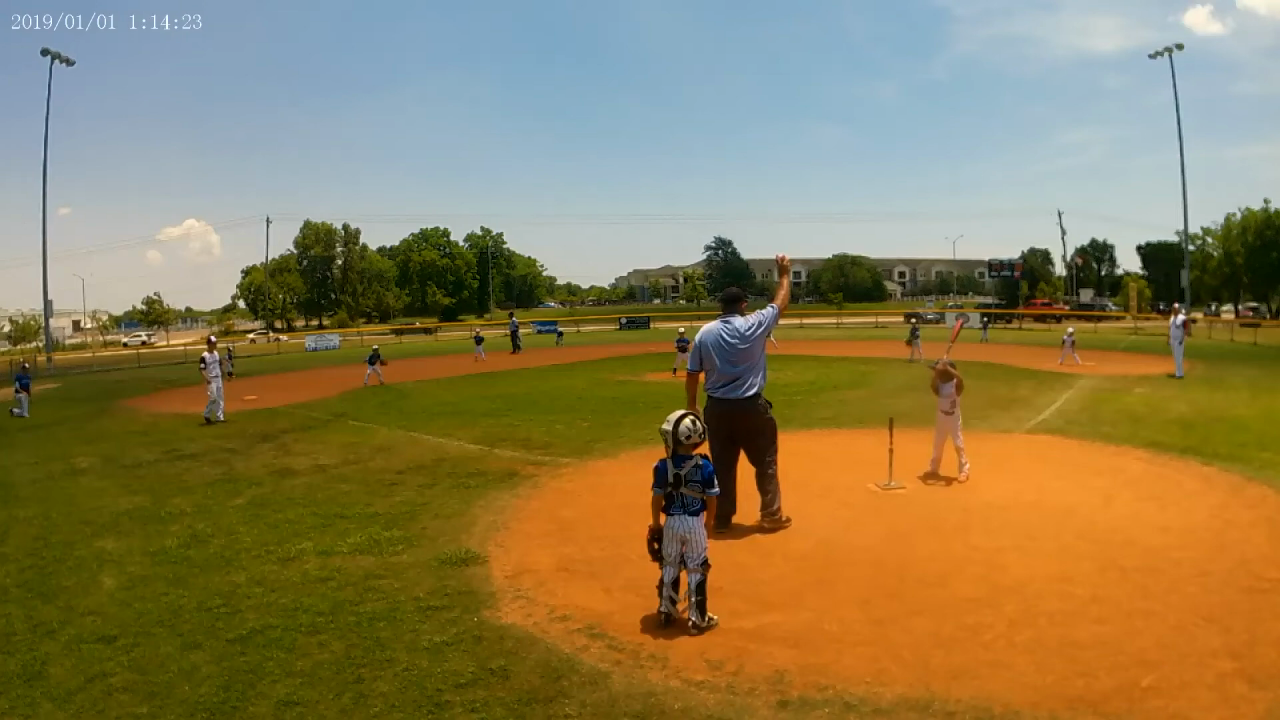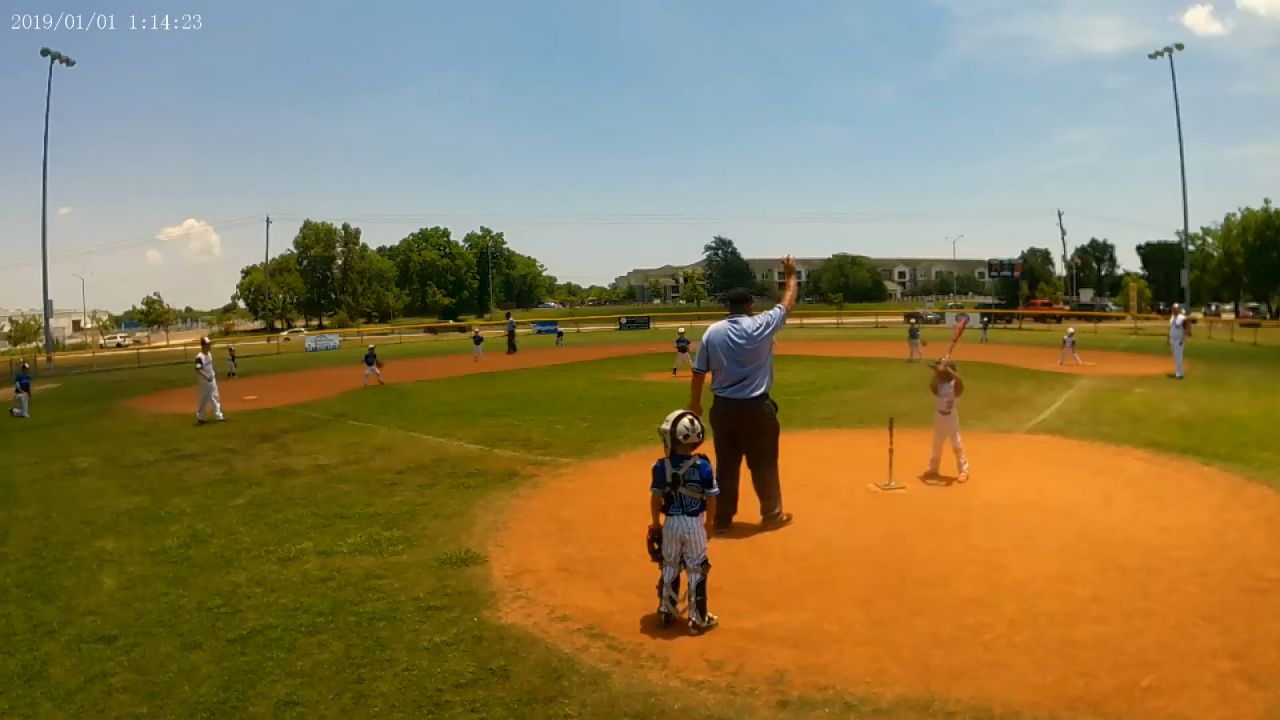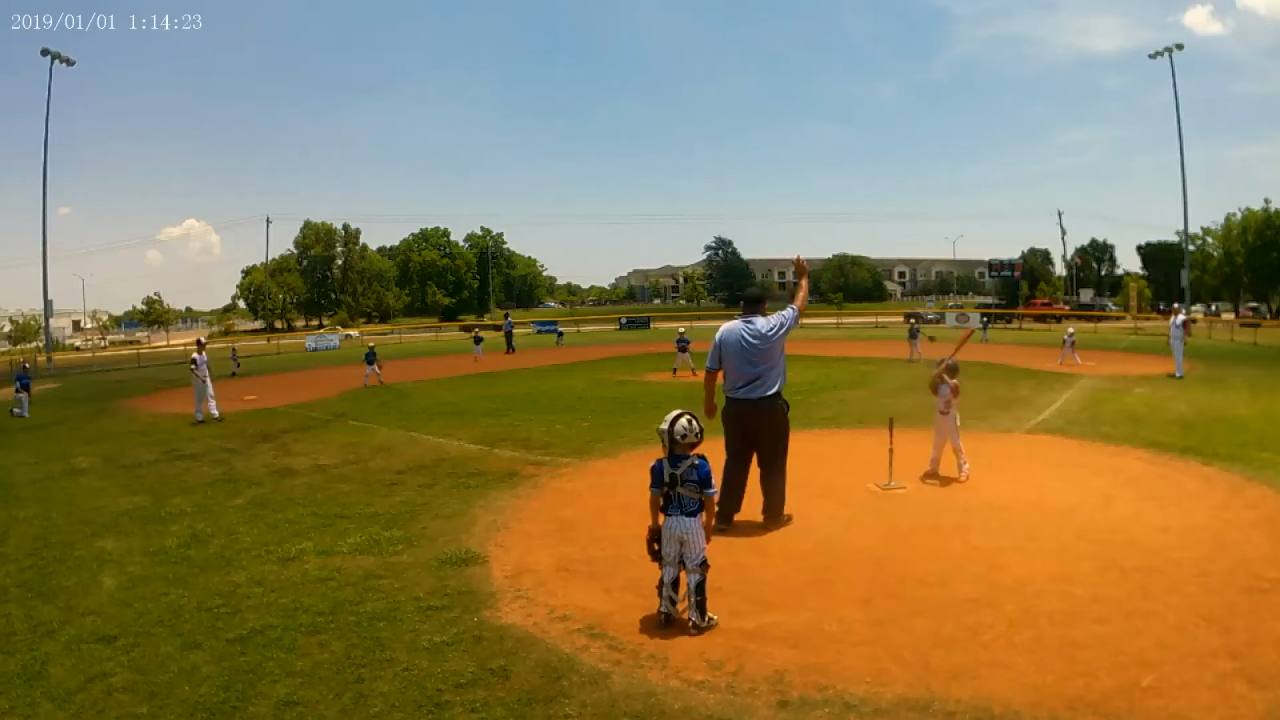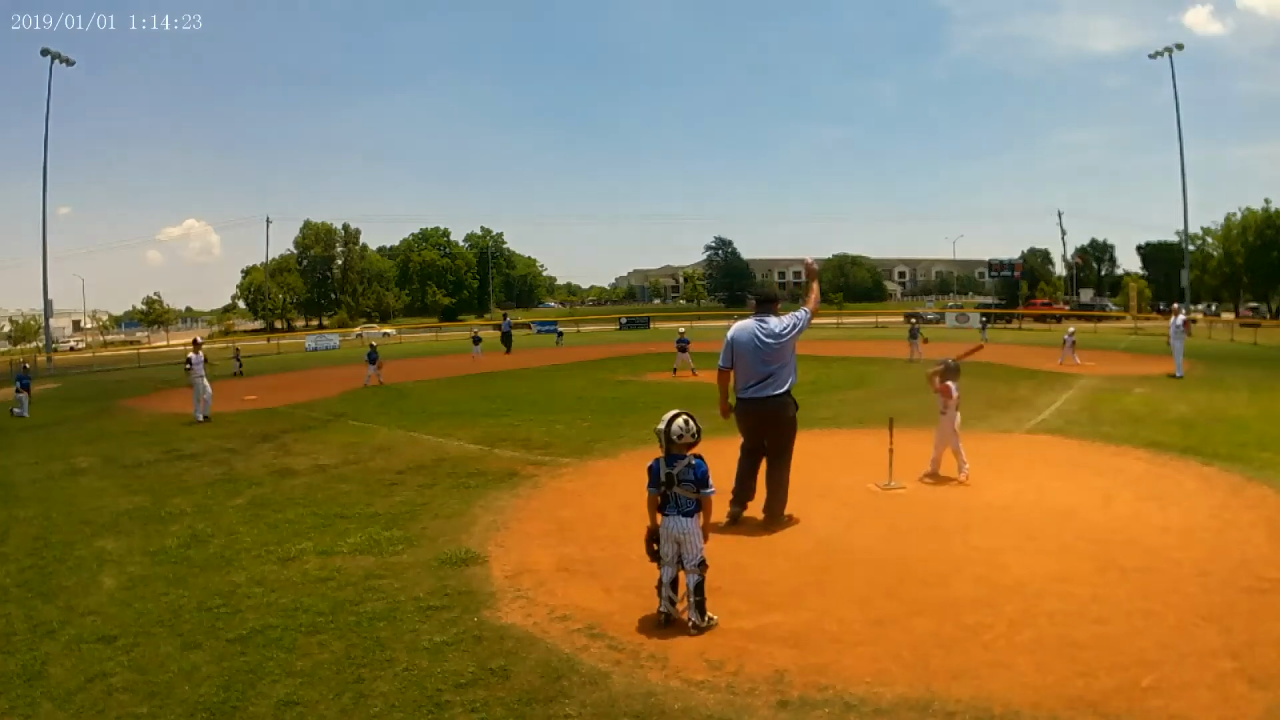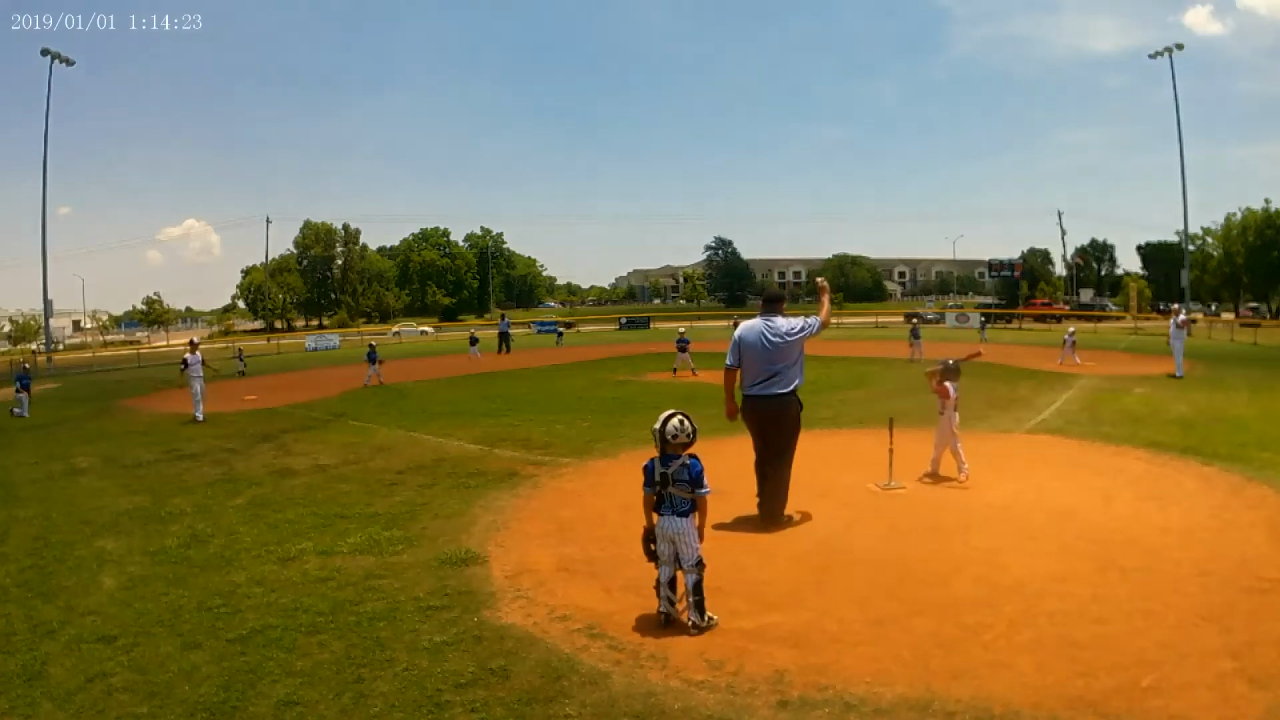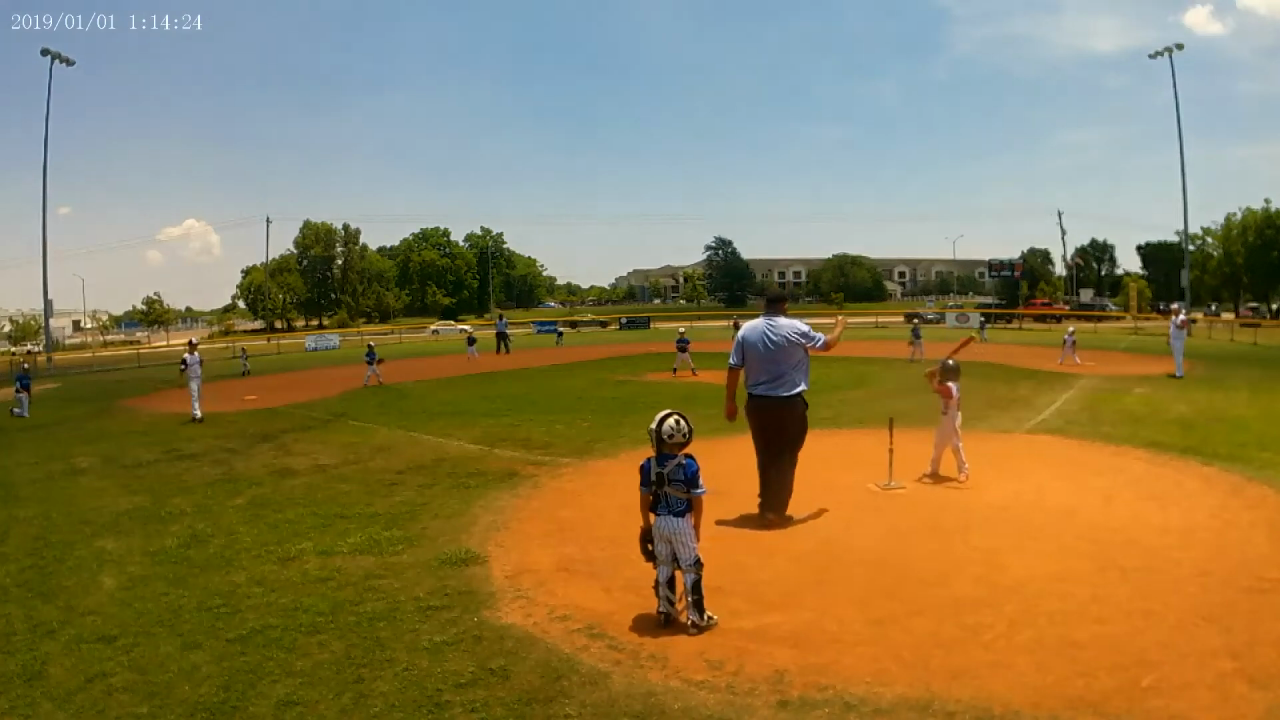
dt=0.2s
person 1, frame 1
left shoulder: (705, 332)
right shoulder: (753, 325)
left elbow: (692, 373)
right elbow: (781, 303)
left wrist: (691, 405)
right wrist: (784, 273)
left hip: (717, 408)
right hip: (750, 406)
left knee: (722, 465)
right knee: (765, 461)
left ankle: (722, 519)
right ankle: (771, 515)
person 1, frame 2
left shoulder: (713, 332)
right shoulder: (761, 326)
left elbow: (699, 372)
right elbow: (788, 303)
left wrist: (695, 403)
right wrist: (791, 274)
left hip: (723, 407)
right hip: (756, 407)
left knee: (725, 465)
right knee: (764, 464)
left ankle: (722, 518)
right ankle: (772, 515)
person 1, frame 3
left shoulder: (725, 331)
right shoulder: (774, 326)
left elbow: (711, 371)
right elbow: (800, 304)
left wrist: (709, 401)
right wrist: (802, 275)
left hip: (735, 407)
right hip: (769, 406)
left knee: (735, 462)
right knee: (773, 463)
left ankle: (724, 516)
right ankle: (773, 516)
person 1, frame 4
left shoulder: (737, 330)
right shoulder: (786, 326)
left elbow: (723, 370)
right elbow: (812, 307)
left wrist: (724, 400)
right wrist: (813, 278)
left hip: (746, 405)
right hip: (778, 405)
left knee: (750, 453)
right knee: (778, 461)
left ankle: (737, 505)
right ankle: (774, 515)
person 1, frame 5
left shoulder: (744, 329)
right shoulder: (792, 327)
left elbow: (731, 369)
right elbow: (823, 320)
left wrist: (730, 401)
right wrist: (824, 293)
left hip: (752, 404)
right hip: (783, 404)
left knee: (763, 455)
right knee: (780, 460)
left ankle: (765, 506)
right ankle: (773, 515)
person 1, frame 6
left shoulder: (747, 329)
right shoulder: (795, 328)
left elbow: (734, 369)
right elbow: (827, 343)
left wrist: (730, 401)
right wrist: (840, 326)
left hip: (757, 403)
right hip: (789, 404)
left knee: (765, 457)
right knee: (785, 458)
left ankle: (767, 506)
right ankle: (774, 511)
person 2, frame 1
left shoulder: (663, 466)
right shoulder: (705, 466)
left elbow: (657, 499)
right elbow: (712, 500)
left wrist: (655, 524)
right wrist: (706, 524)
left hip: (672, 523)
right hip: (695, 523)
left knee: (669, 567)
right knee: (697, 570)
left ankle: (666, 612)
right ankle: (698, 619)
person 2, frame 2
left shoulder: (661, 467)
right shoulder: (703, 466)
left elbow: (656, 499)
right elbow: (711, 500)
left wrist: (655, 524)
right wrist: (707, 524)
left hip: (671, 523)
right hip: (695, 523)
left knee: (669, 567)
right knee: (697, 570)
left ankle: (666, 612)
right ankle: (698, 619)
person 2, frame 3
left shoulder: (660, 467)
right shoulder: (701, 466)
left elbow: (654, 499)
right elbow: (709, 500)
left wrist: (654, 524)
right wrist: (708, 525)
left hip: (670, 523)
right hip: (693, 524)
left knee: (669, 568)
right knee: (696, 570)
left ankle: (666, 612)
right ankle: (698, 619)
person 2, frame 4
left shoulder: (657, 466)
right shoulder: (698, 466)
left elbow: (652, 499)
right elbow: (706, 500)
left wrist: (653, 524)
right wrist: (706, 526)
left hip: (667, 523)
right hip: (690, 524)
left knee: (667, 568)
right knee: (694, 571)
left ankle: (666, 612)
right ankle: (698, 619)
person 2, frame 5
left shoulder: (652, 466)
right shoulder: (694, 466)
left elbow: (648, 499)
right elbow: (702, 500)
left wrist: (649, 524)
right wrist: (701, 526)
left hip: (663, 523)
right hip: (685, 523)
left knee: (665, 568)
right knee: (693, 570)
left ankle: (666, 612)
right ankle: (697, 618)
person 2, frame 6
left shoulder: (649, 466)
right shoulder: (689, 466)
left elbow: (645, 499)
right elbow: (697, 500)
left wrist: (646, 524)
right wrist: (696, 526)
left hip: (659, 523)
right hip: (682, 523)
left knee: (663, 568)
right knee: (691, 570)
left ankle: (665, 612)
right ankle: (697, 618)
